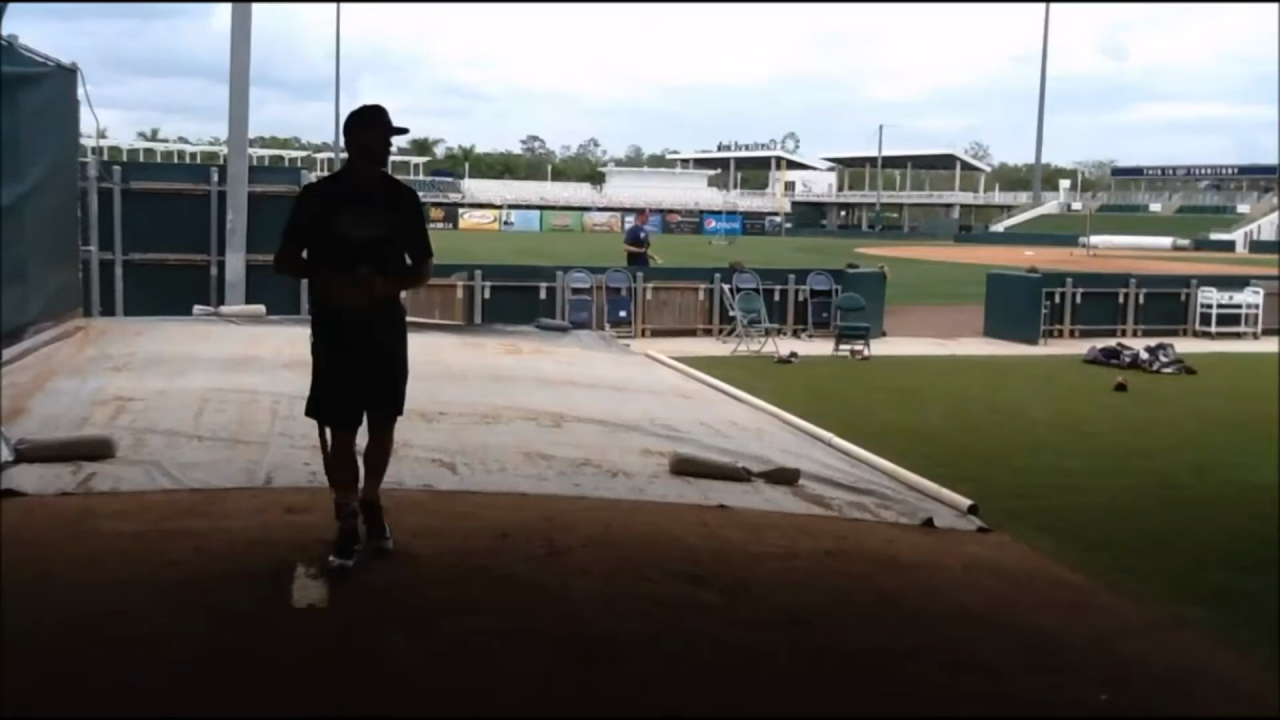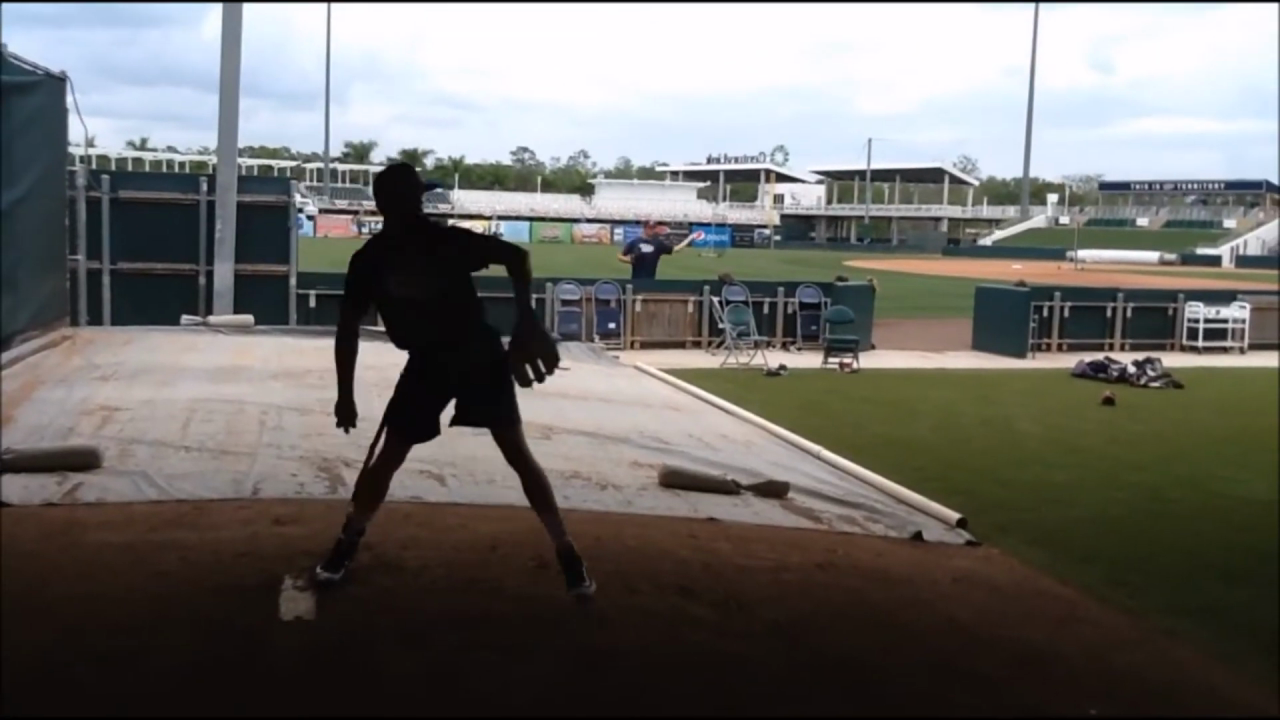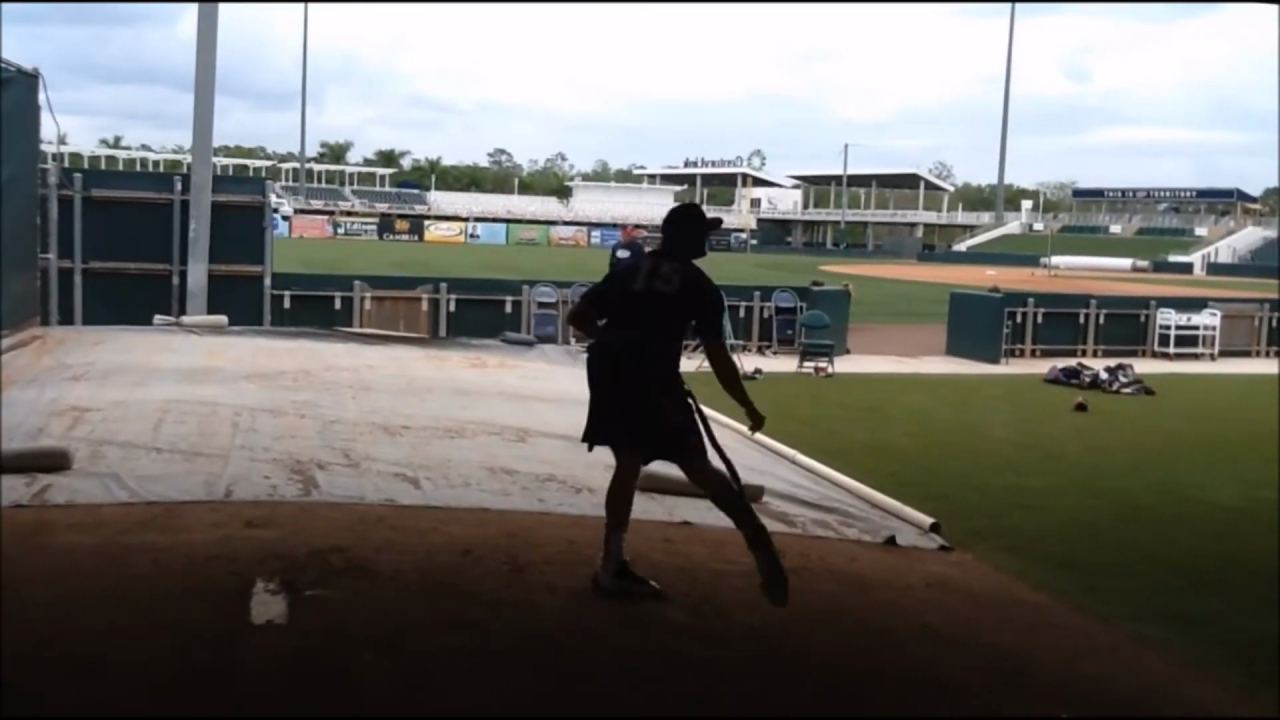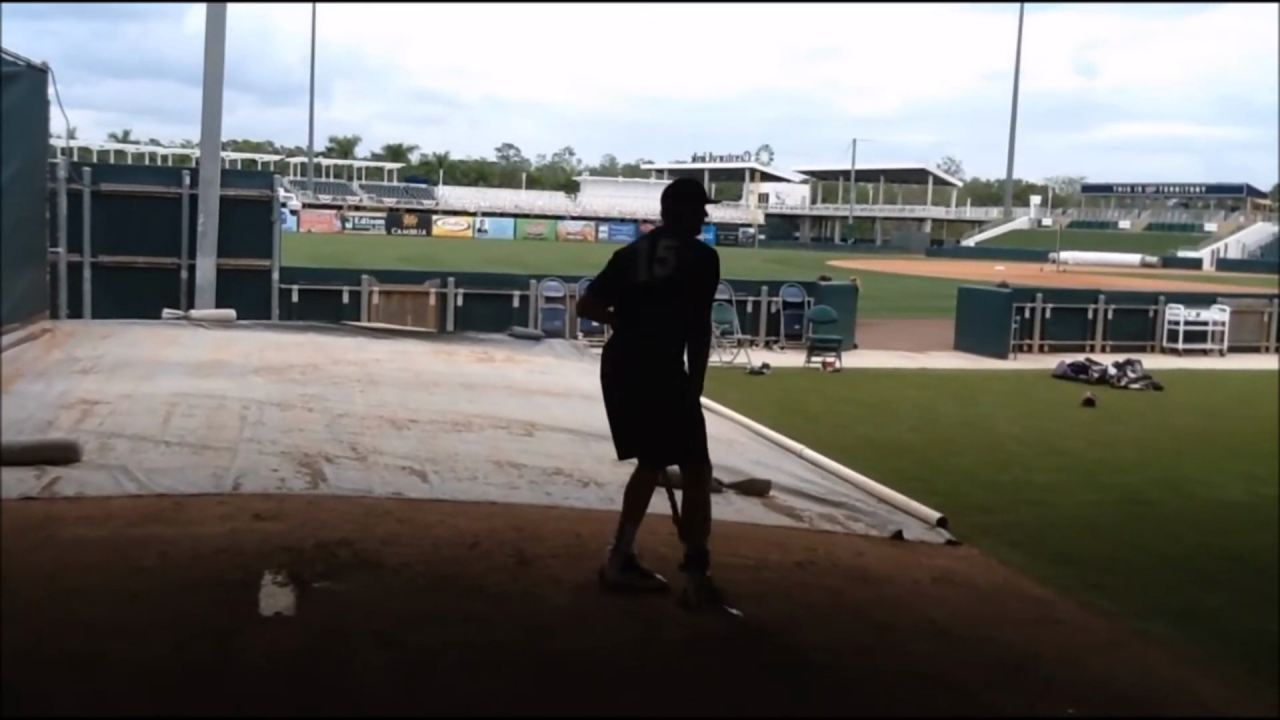
dt=1s
person 1, frame 1
left shoulder: (402, 198)
right shoulder: (318, 196)
left elbow: (423, 267)
right elbow: (284, 261)
left wrist: (387, 285)
right wrist: (327, 280)
left hip: (385, 329)
right hip: (335, 330)
left knee: (382, 427)
right knee: (340, 430)
left ankle: (370, 501)
right ankle: (347, 523)
person 1, frame 2
left shoulder: (448, 241)
right shoulder: (369, 259)
left elbow: (515, 256)
right elbow: (348, 327)
left wrist: (526, 325)
right wrist: (345, 394)
left hip: (480, 354)
right hip: (426, 361)
left knee: (515, 450)
right knee: (391, 455)
left ankle: (565, 550)
right ankle: (348, 542)
person 1, frame 3
left shoulder: (627, 270)
right shoulder: (699, 286)
left elbow: (580, 316)
right elbow: (718, 356)
right wrist: (748, 406)
left hip: (608, 366)
right hip: (654, 375)
left knee: (629, 462)
right knee: (698, 468)
left ankle: (612, 568)
right ankle: (755, 537)
person 1, frame 4
left shoulder: (631, 252)
right shoulder: (701, 257)
left elbow: (587, 306)
right elbow: (697, 327)
right wrist: (696, 383)
left hip: (618, 367)
right hip: (661, 371)
left knee: (651, 464)
right knee: (695, 469)
left ankle: (621, 561)
right ankle: (695, 575)
